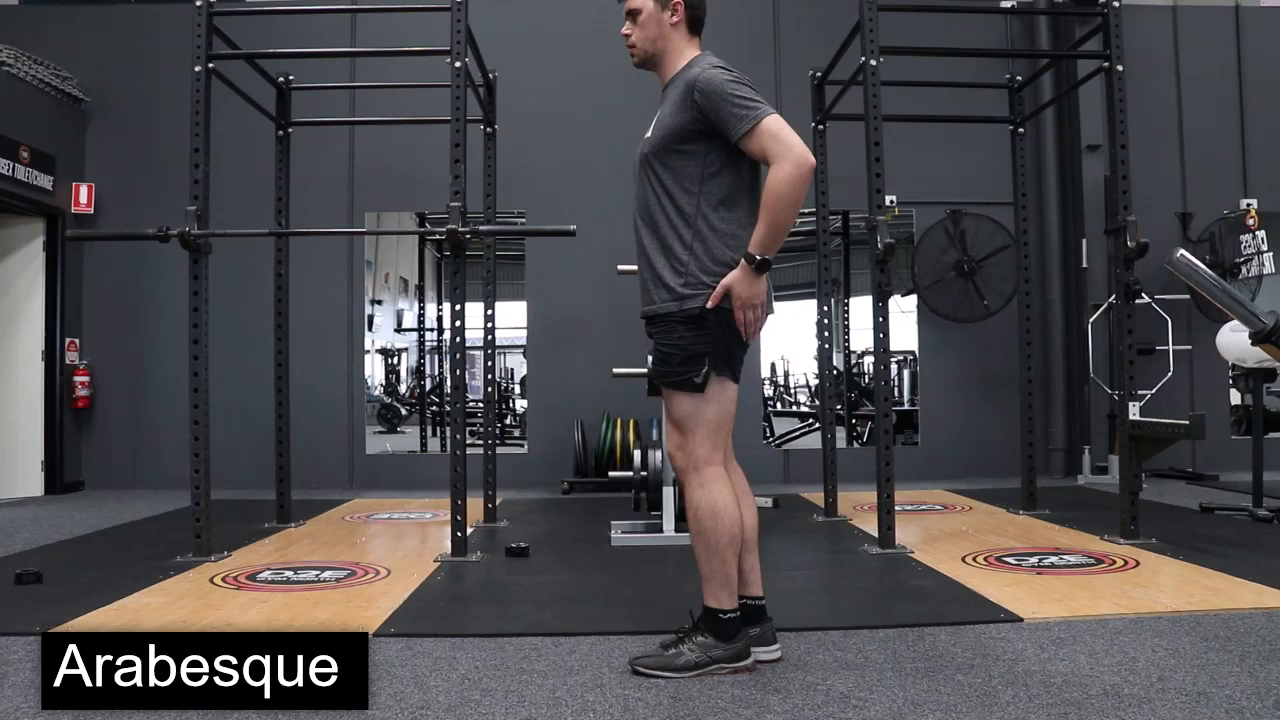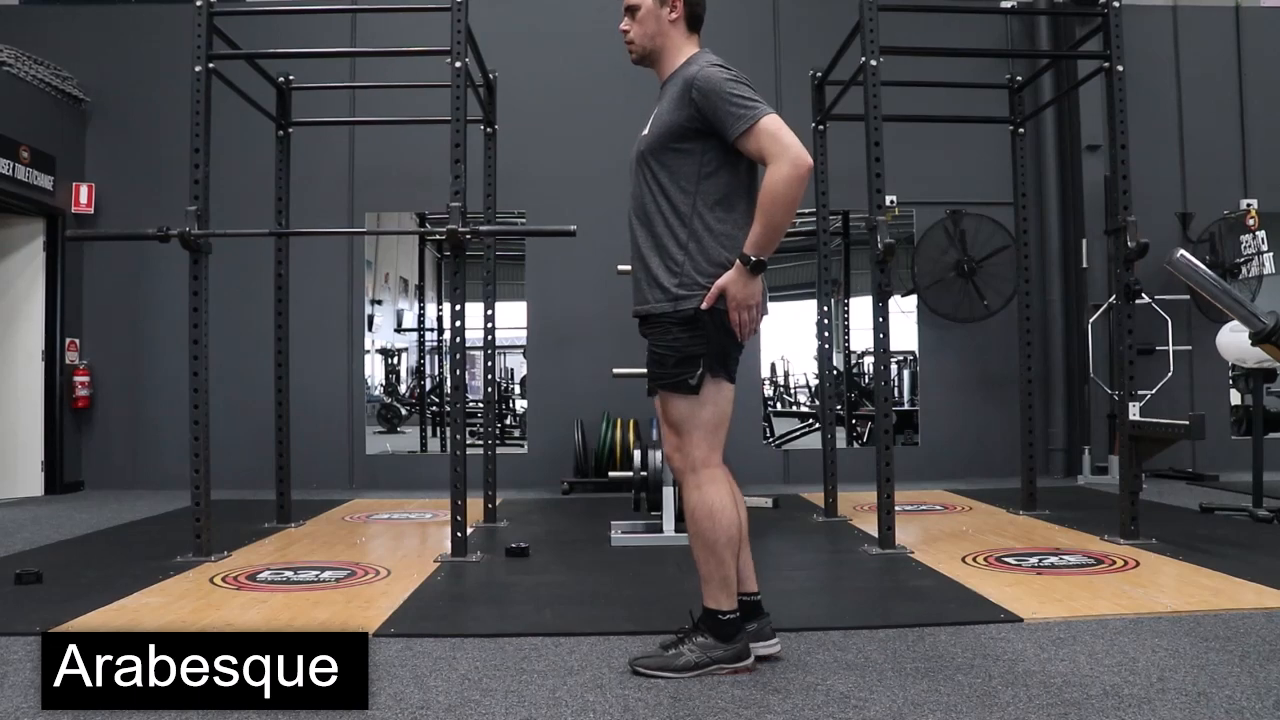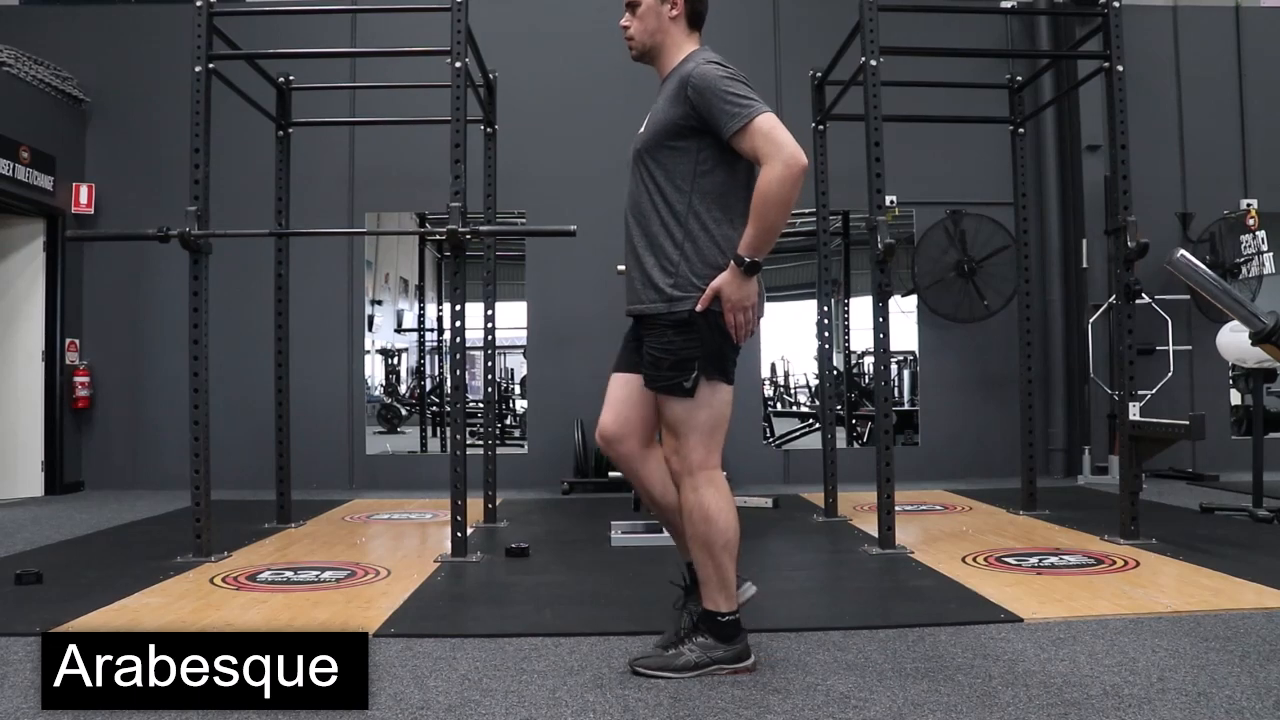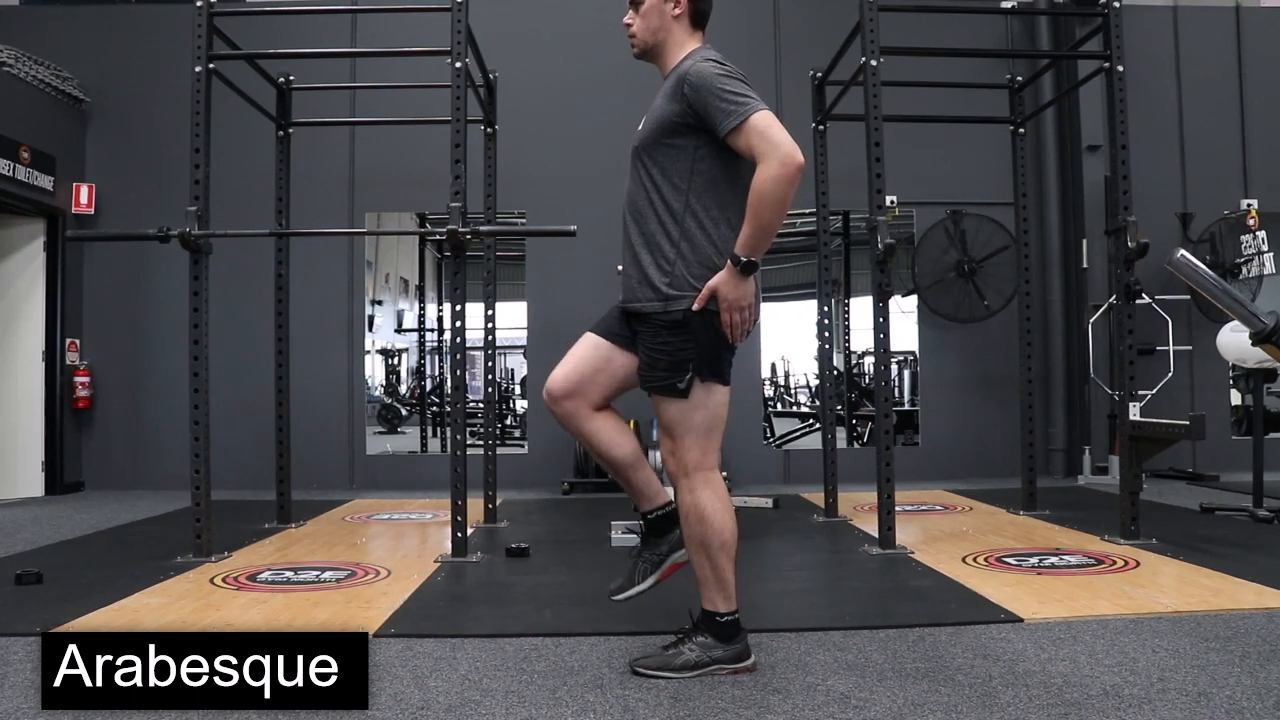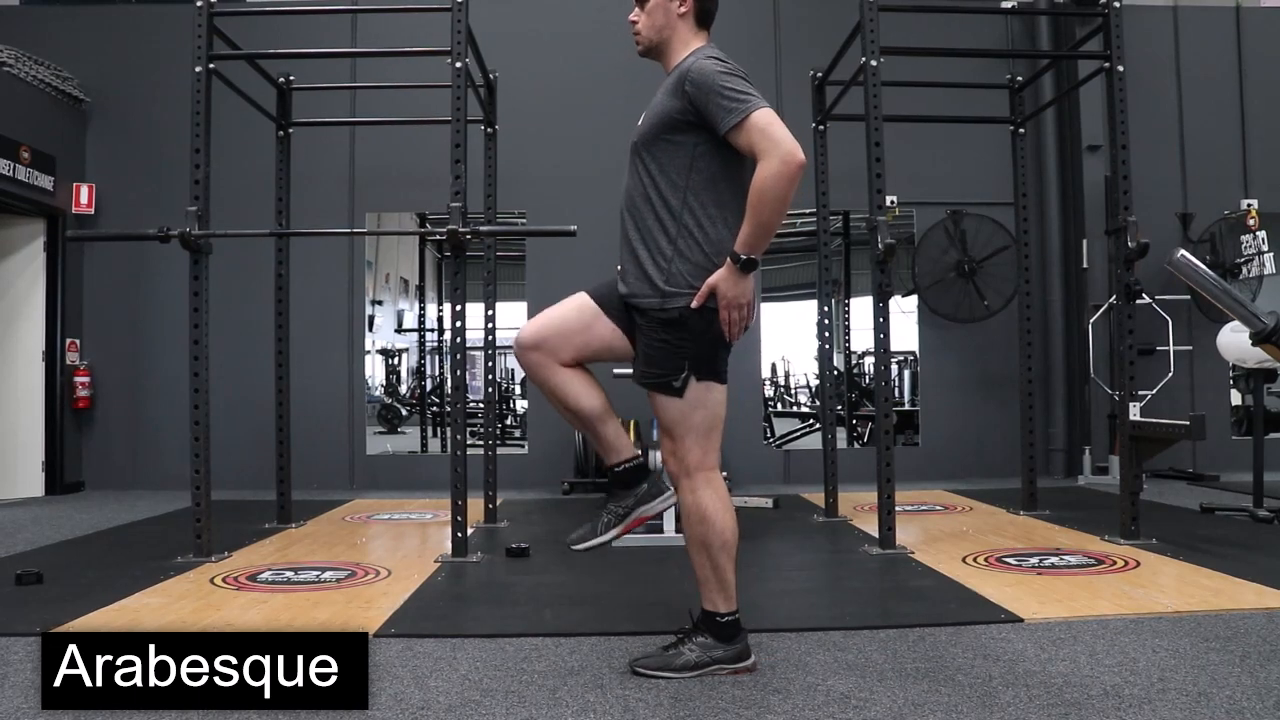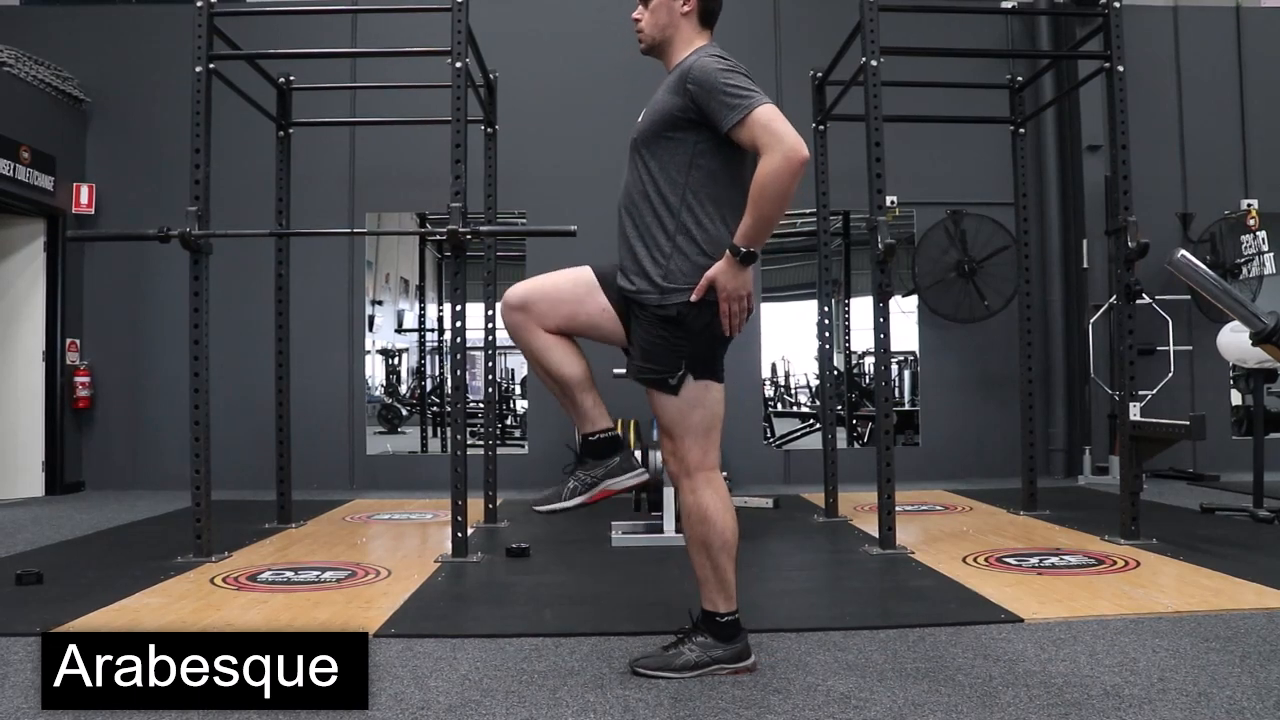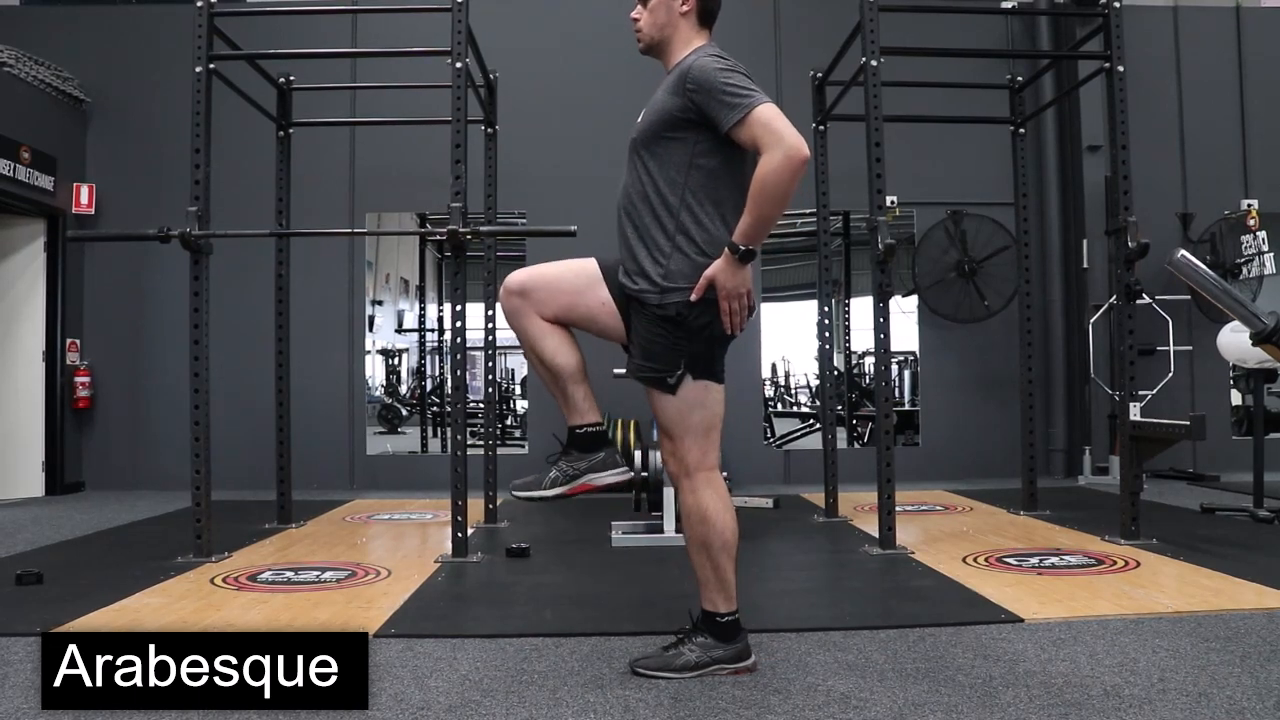
dt=0.2s
person 1, frame 1
left shoulder: (709, 81)
right shoulder: (677, 95)
left elbow: (795, 161)
left wrist: (753, 266)
left hip: (704, 305)
right hip: (681, 305)
left knee: (698, 461)
right knee: (712, 462)
left ankle: (721, 631)
right ankle: (751, 618)
person 1, frame 2
left shoulder: (707, 79)
right shoulder: (675, 93)
left elbow: (791, 161)
left wrist: (748, 265)
left hip: (700, 305)
right hip: (672, 304)
left knee: (695, 463)
right knee: (699, 463)
left ankle: (722, 631)
right ankle: (746, 611)
person 1, frame 3
left shoulder: (705, 77)
right shoulder: (675, 90)
left elbow: (787, 161)
left wrist: (743, 267)
left hip: (695, 306)
right hip: (663, 306)
left knee: (693, 465)
right knee: (621, 437)
left ankle: (721, 632)
right ankle: (714, 583)
person 1, frame 4
left shoulder: (704, 75)
right shoulder: (677, 88)
left elbow: (783, 160)
left wrist: (740, 267)
left hip: (692, 303)
right hip: (652, 299)
left knee: (691, 467)
right knee: (566, 394)
left ankle: (722, 634)
right ankle: (665, 524)
person 1, frame 5
left shoulder: (705, 73)
right shoulder: (681, 85)
left elbow: (784, 157)
left wrist: (740, 265)
left hip: (689, 299)
right hip: (649, 291)
left knee: (691, 466)
right knee: (536, 344)
left ankle: (722, 635)
right ankle: (631, 478)
person 1, frame 6
left shoulder: (705, 71)
right shoulder: (682, 83)
left elbow: (788, 152)
left wrist: (739, 258)
left hip: (685, 294)
right hip: (648, 285)
left knee: (691, 466)
right knee: (523, 306)
left ankle: (723, 635)
right ankle: (604, 452)
person 1, frame 7
left shoulder: (706, 70)
right shoulder: (681, 83)
left elbow: (788, 151)
left wrist: (738, 255)
left hip: (686, 293)
right hip: (649, 283)
left knee: (691, 466)
right knee: (523, 292)
left ankle: (723, 635)
right ankle: (590, 446)
